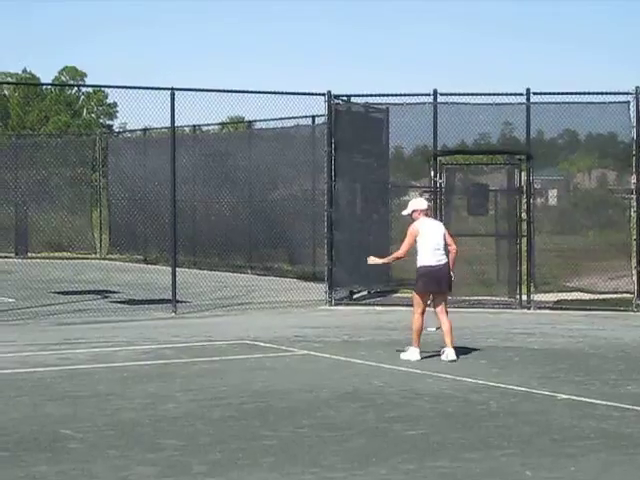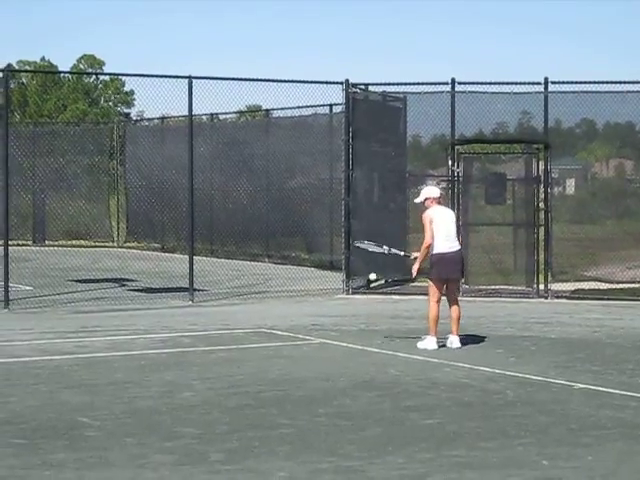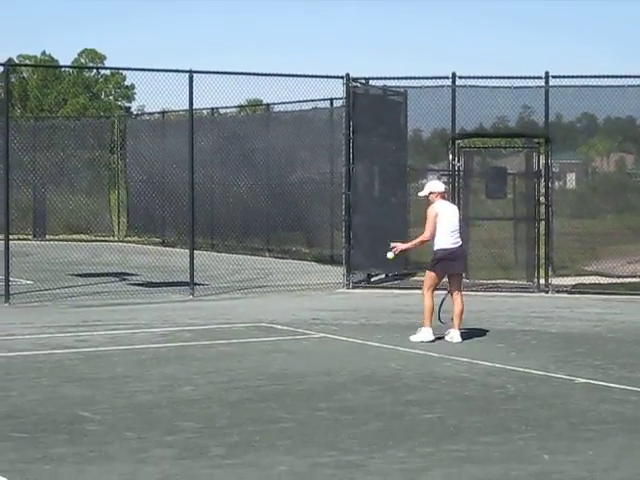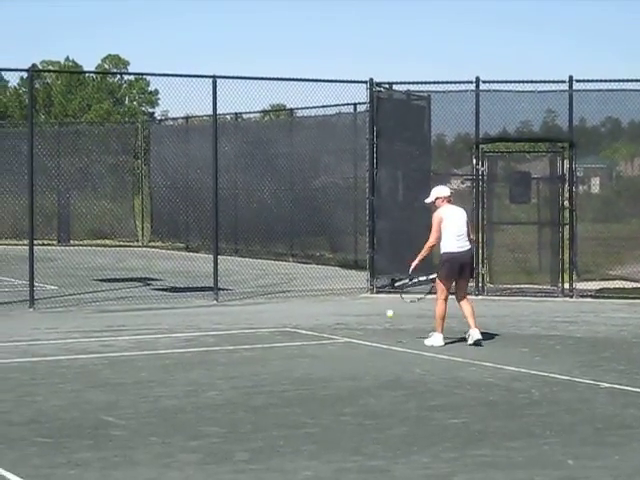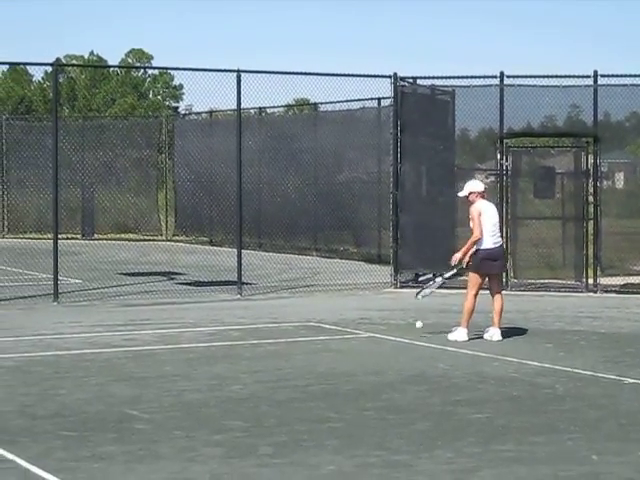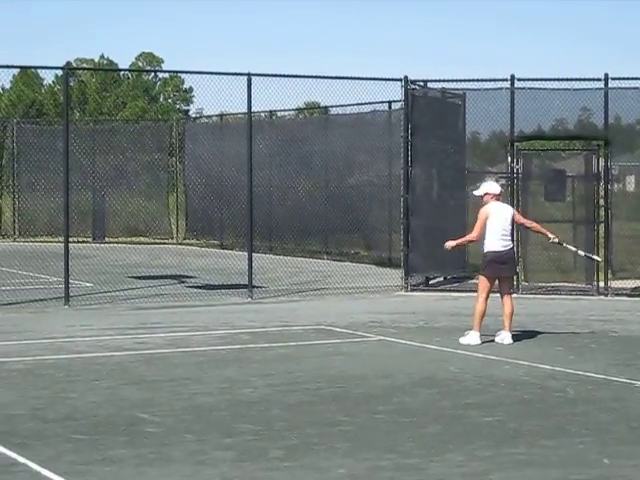
dt=0.5s
person 1, frame 1
left shoulder: (416, 226)
right shoulder: (439, 225)
left elbow: (401, 253)
right elbow: (453, 248)
left wrist: (382, 260)
right wrist: (450, 268)
left hip: (427, 271)
right hip: (443, 269)
left knee: (418, 312)
right knee: (442, 312)
left ankle: (414, 350)
right ankle: (449, 350)
person 1, frame 2
left shoulder: (428, 214)
right shoulder: (450, 212)
left elbow: (428, 241)
left wrist: (418, 262)
right wrist: (423, 254)
left hip: (440, 258)
right hip: (456, 255)
left knee: (434, 300)
right knee: (453, 299)
left ankle: (431, 339)
right ankle: (454, 337)
person 1, frame 3
left shoulder: (433, 208)
right shoulder: (453, 207)
left elbow: (426, 236)
left wrist: (404, 246)
left hip: (442, 253)
right hip: (458, 251)
left knee: (427, 291)
right knee: (456, 293)
left ankle: (427, 330)
right ankle: (455, 332)
person 1, frame 4
left shoulder: (439, 213)
right shoulder: (461, 211)
left elbow: (432, 242)
right elbow: (470, 237)
left wrist: (417, 259)
left hip: (450, 257)
right hip: (466, 255)
left knee: (441, 298)
right knee: (462, 297)
left ankle: (438, 336)
right ankle: (474, 331)
person 1, frame 5
left shoulder: (475, 207)
right shoulder: (491, 206)
left elbow: (477, 235)
left wrist: (462, 252)
right wrist: (471, 254)
left hip: (485, 253)
right hip: (498, 250)
left knee: (471, 293)
right knee: (496, 292)
left ankle: (462, 330)
right ankle: (495, 330)
person 1, frame 6
left shoulder: (486, 210)
right shoulder: (509, 209)
left elbow: (475, 236)
right elbow: (529, 223)
left wrist: (455, 243)
right wrist: (548, 234)
left hip: (492, 256)
right hip: (508, 254)
left knee: (482, 296)
right knee: (506, 295)
left ankle: (475, 334)
right ankle: (506, 334)
